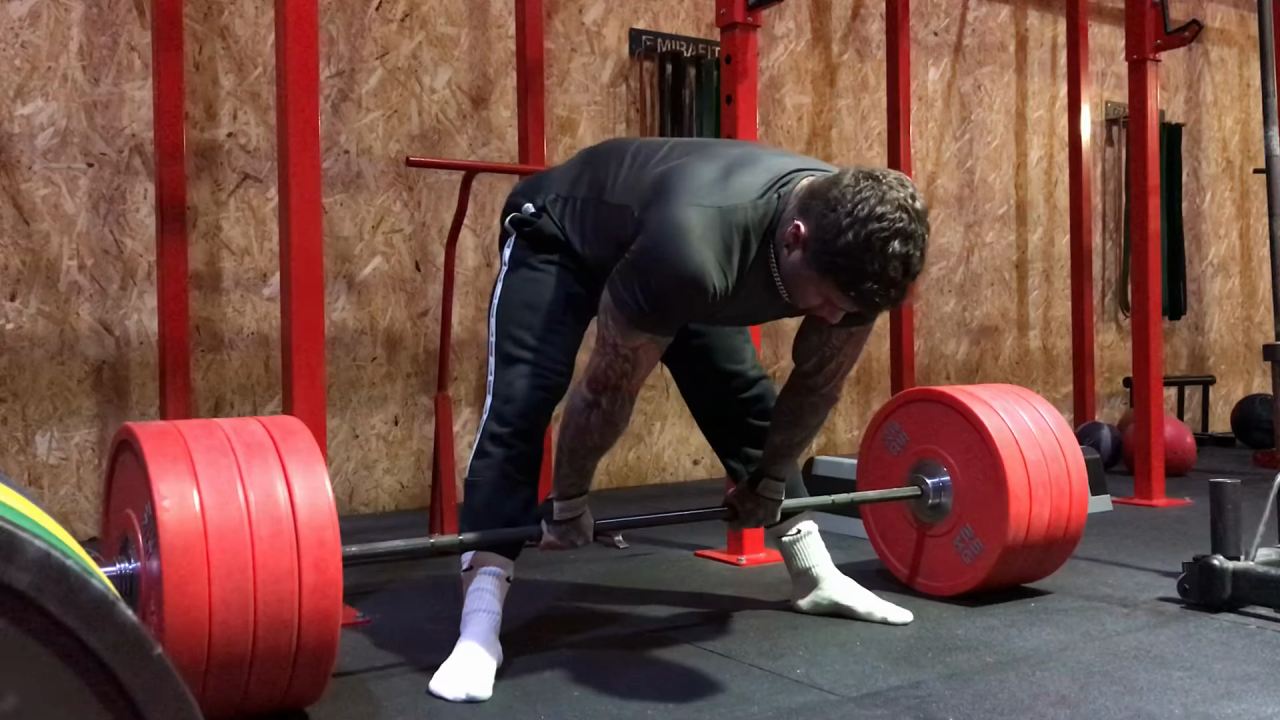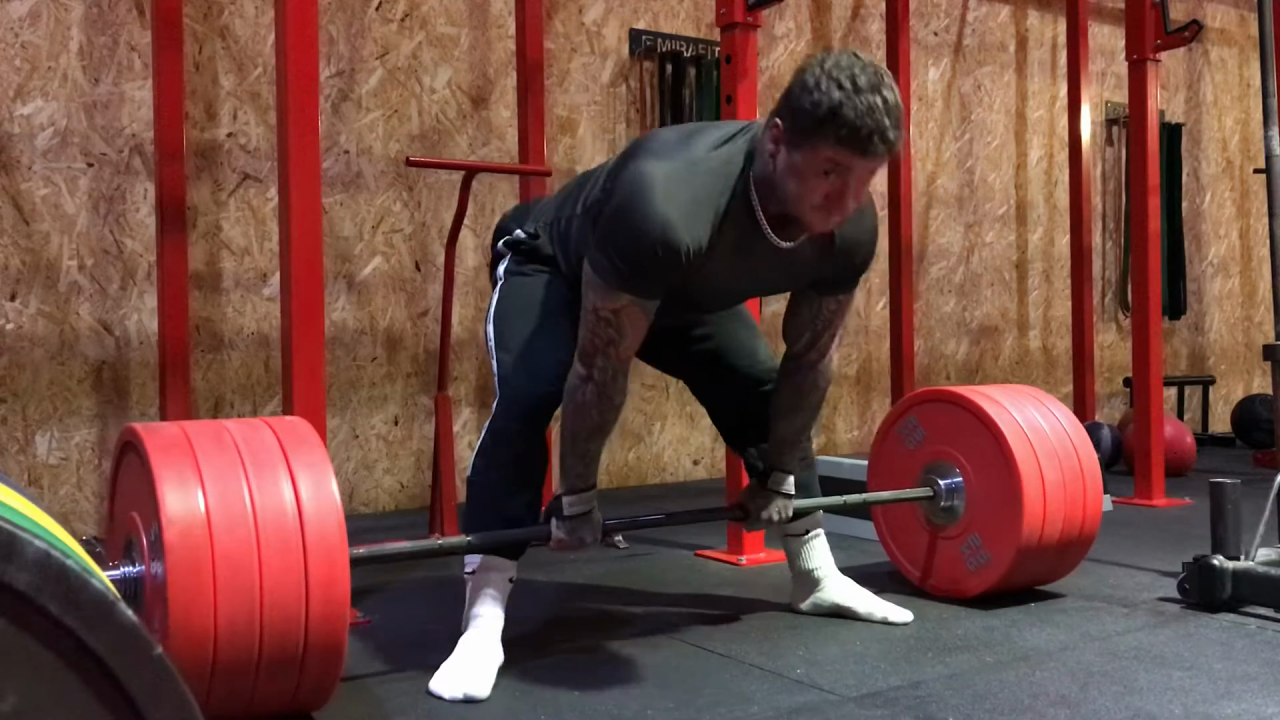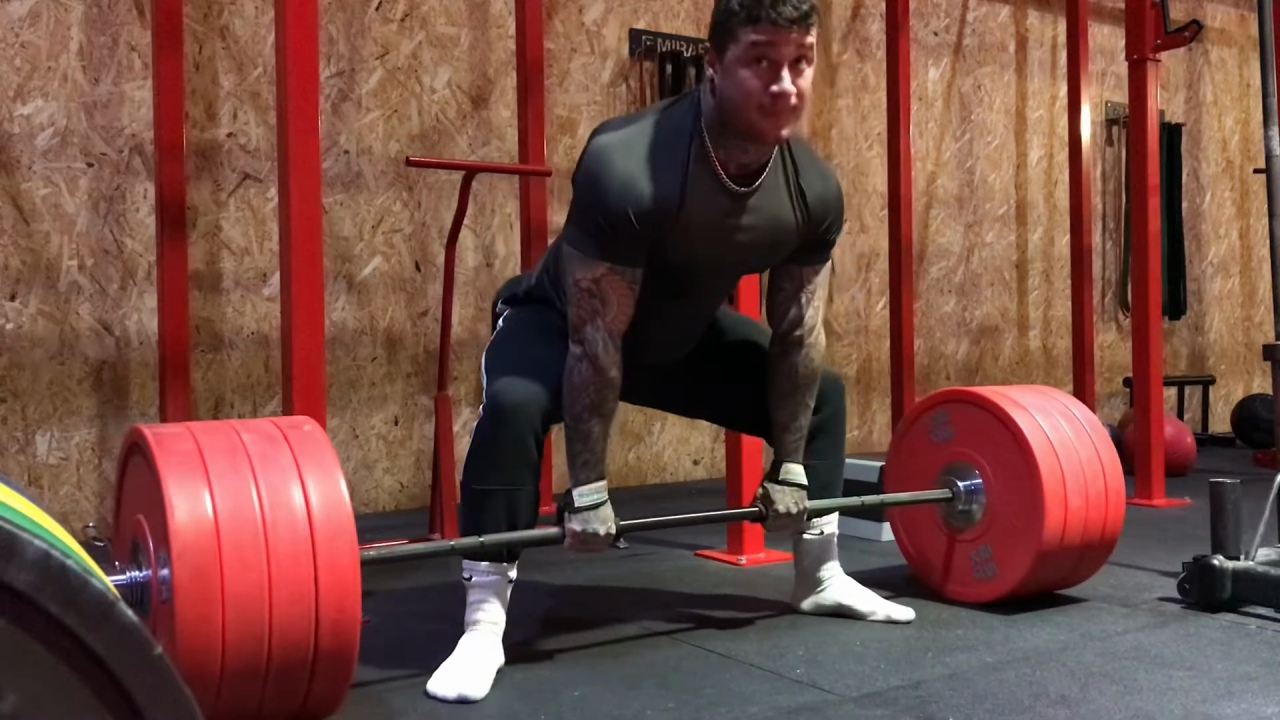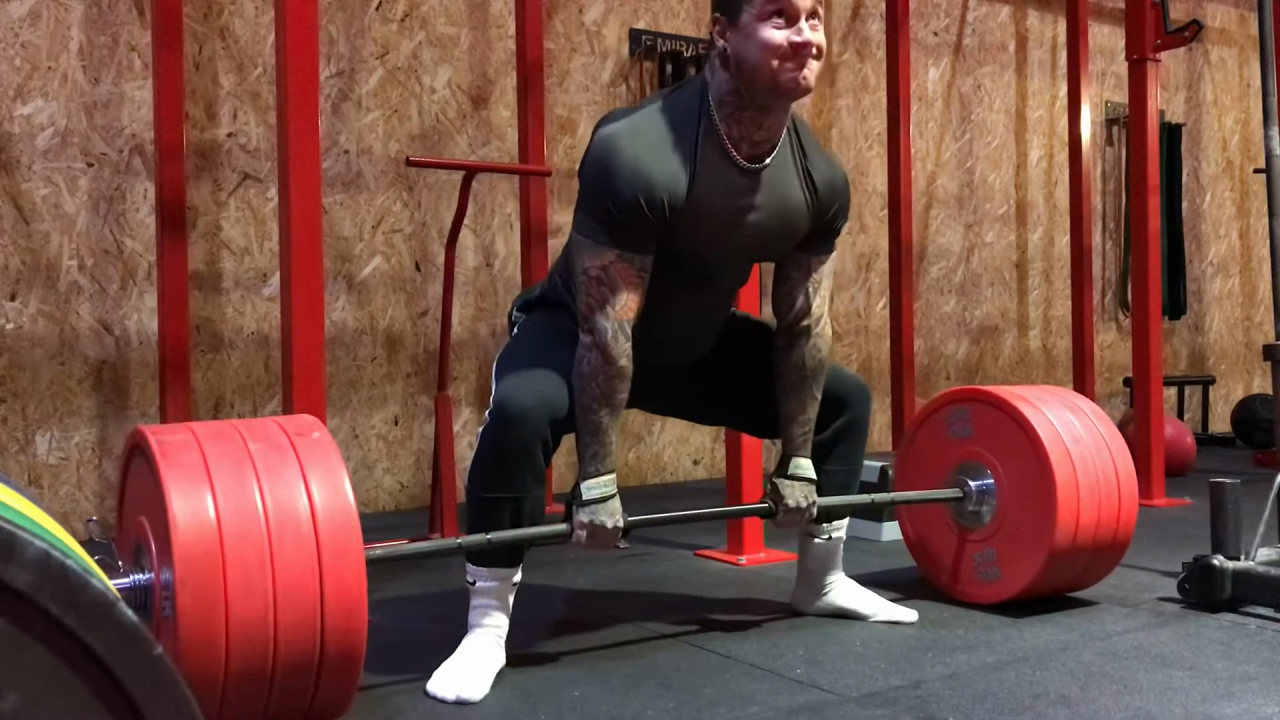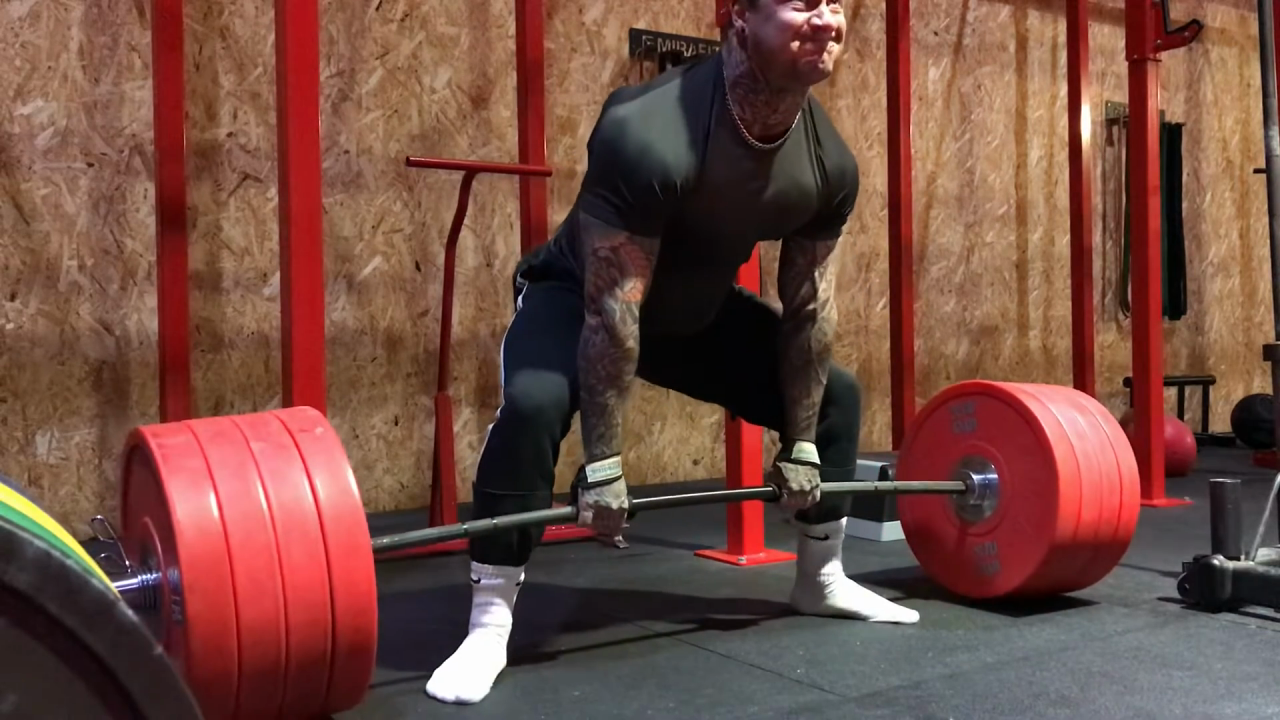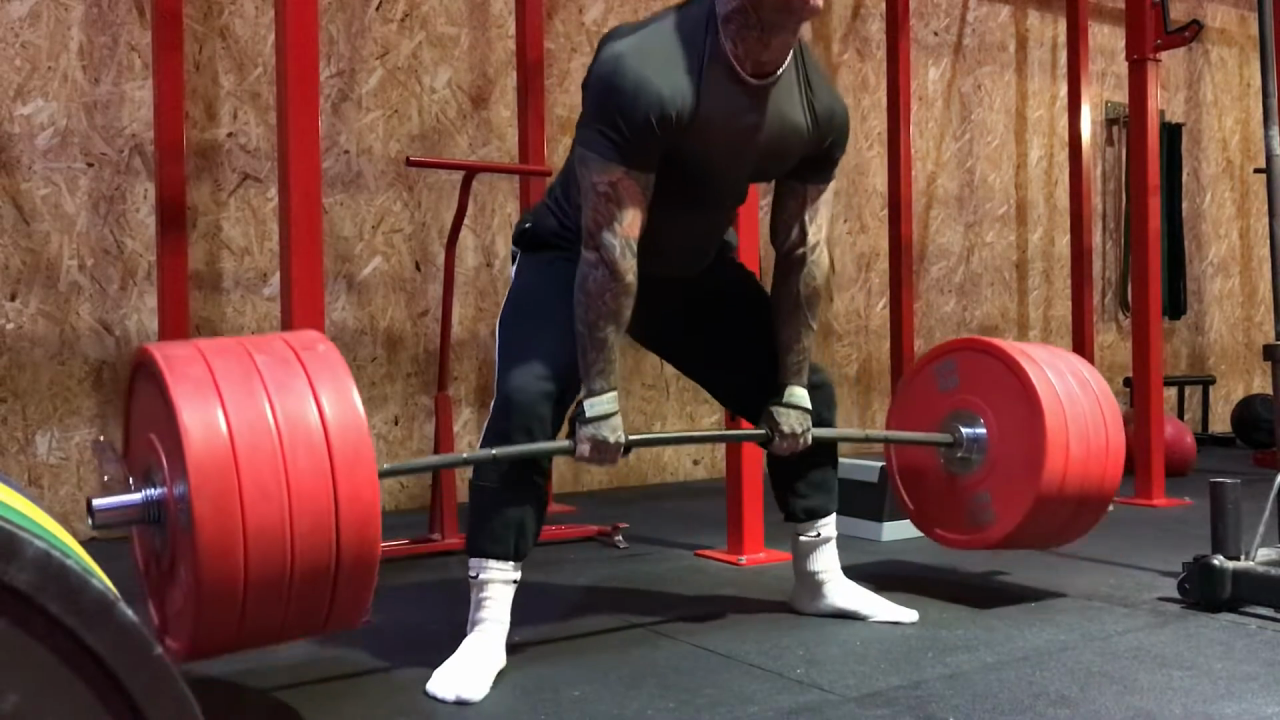
dt=0.7s
person 1, frame 1
left shoulder: (856, 252)
right shoulder: (690, 247)
left elbow: (816, 383)
right elbow: (609, 390)
left wrist: (770, 481)
right wrist: (568, 503)
right hip: (557, 234)
left knee: (750, 399)
right knee: (521, 402)
left ankle: (815, 576)
right ankle: (480, 621)
person 1, frame 2
left shoulder: (851, 229)
right shoulder: (664, 202)
left elbow: (807, 359)
right elbow: (601, 367)
left wrist: (780, 474)
right wrist: (577, 499)
left hip: (684, 289)
right hip: (552, 266)
left knee: (765, 395)
right knee: (527, 400)
left ankle: (816, 576)
right ankle: (483, 618)
person 1, frame 3
left shoulder: (813, 191)
right shoulder: (626, 167)
left elbow: (797, 335)
right elbow: (595, 341)
left wrist: (789, 467)
right wrist: (588, 490)
left hip: (683, 334)
right hip: (559, 321)
left knee: (819, 393)
right knee: (515, 403)
left ankle: (819, 578)
right ankle: (484, 620)
person 1, frame 4
left shoulder: (819, 178)
right shoulder: (638, 153)
left elbow: (804, 325)
right elbow: (606, 332)
left wrist: (796, 462)
right wrist: (597, 482)
left hip: (699, 340)
right hip: (573, 329)
left knee: (844, 397)
right knee: (523, 411)
left ankle: (822, 580)
right ankle: (487, 624)
person 1, frame 5
left shoulder: (829, 163)
right shoulder: (648, 133)
left elbow: (809, 309)
right elbow: (612, 313)
left wrist: (801, 448)
right wrist: (604, 466)
left hip: (700, 307)
right hip: (579, 293)
left knee: (834, 394)
right knee: (536, 405)
left ankle: (822, 579)
right ankle: (489, 626)
person 1, frame 6
left shoulder: (820, 107)
right shoulder: (645, 70)
left elbow: (802, 253)
right elbow: (609, 248)
left wrist: (790, 391)
right wrist: (600, 400)
left hip: (696, 265)
right hip: (572, 254)
left knee: (808, 393)
right knee: (527, 399)
left ankle: (820, 578)
right ankle: (487, 625)
